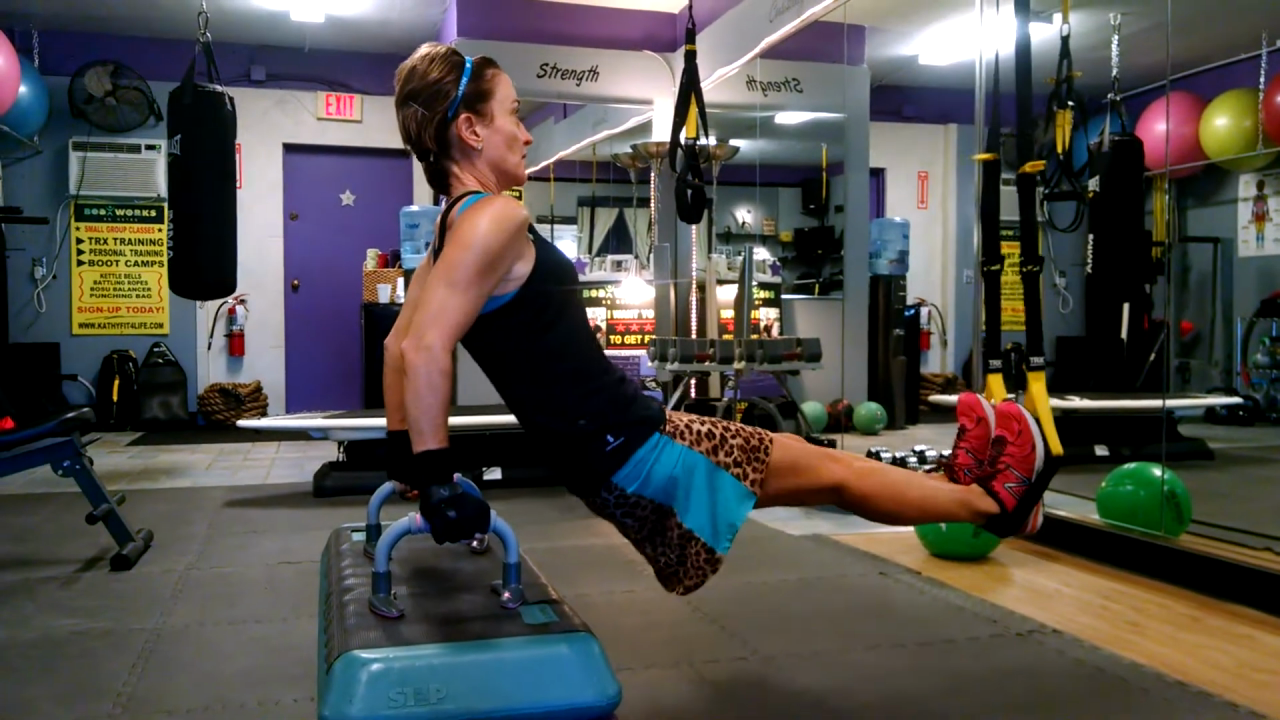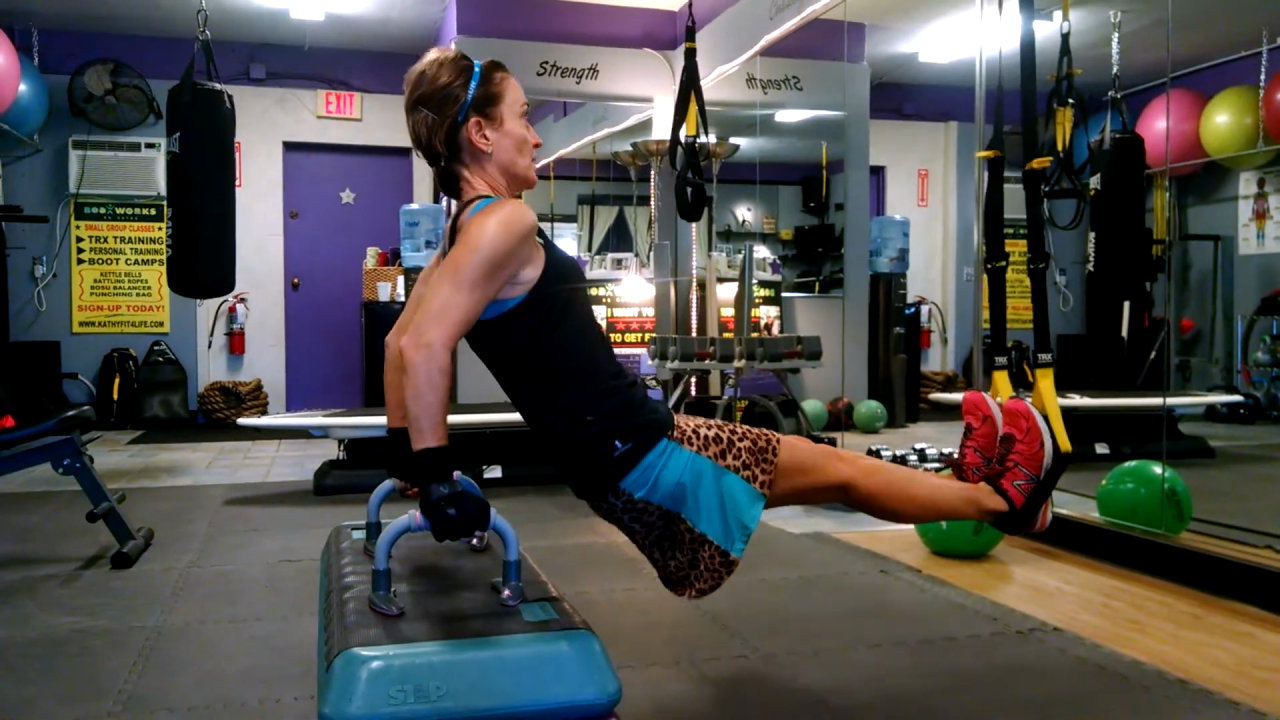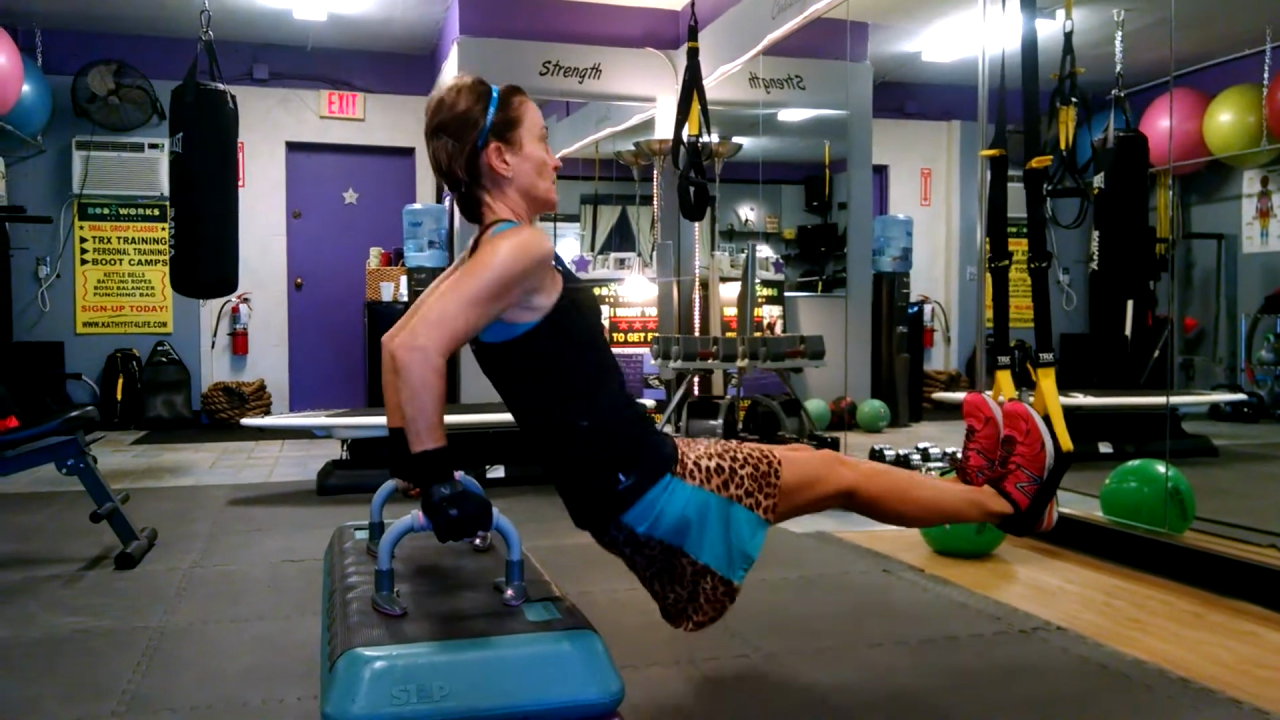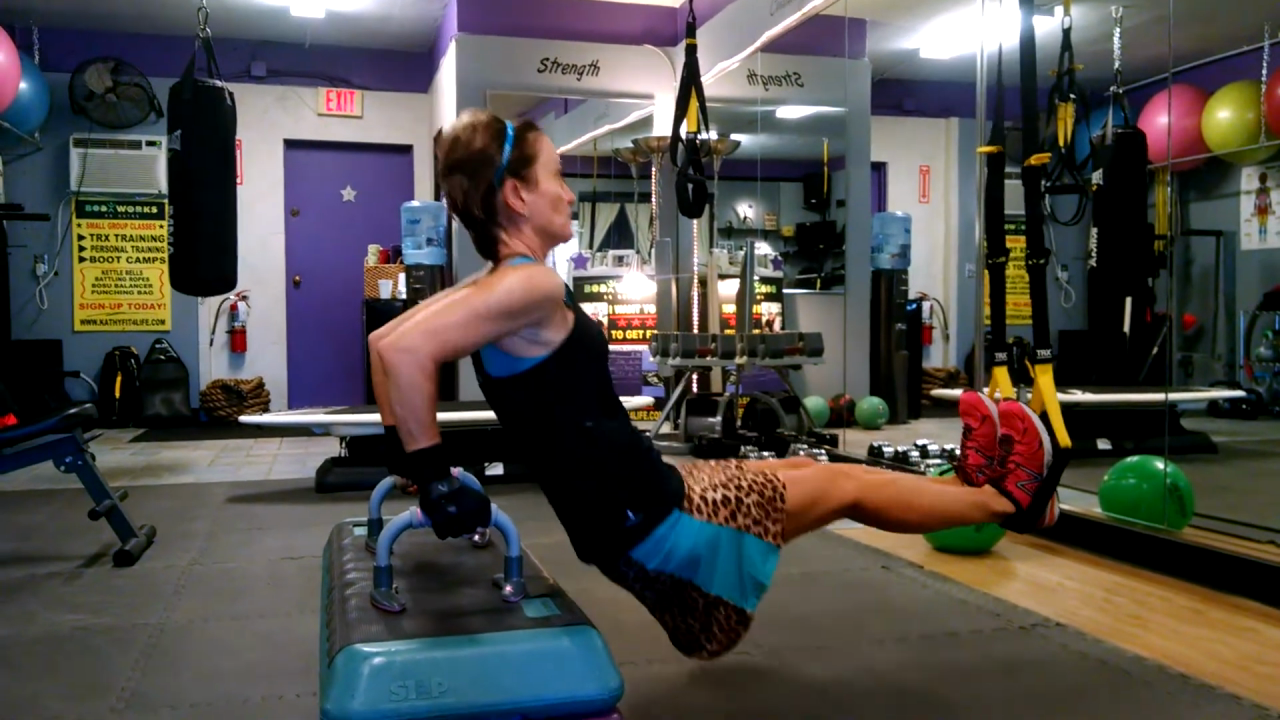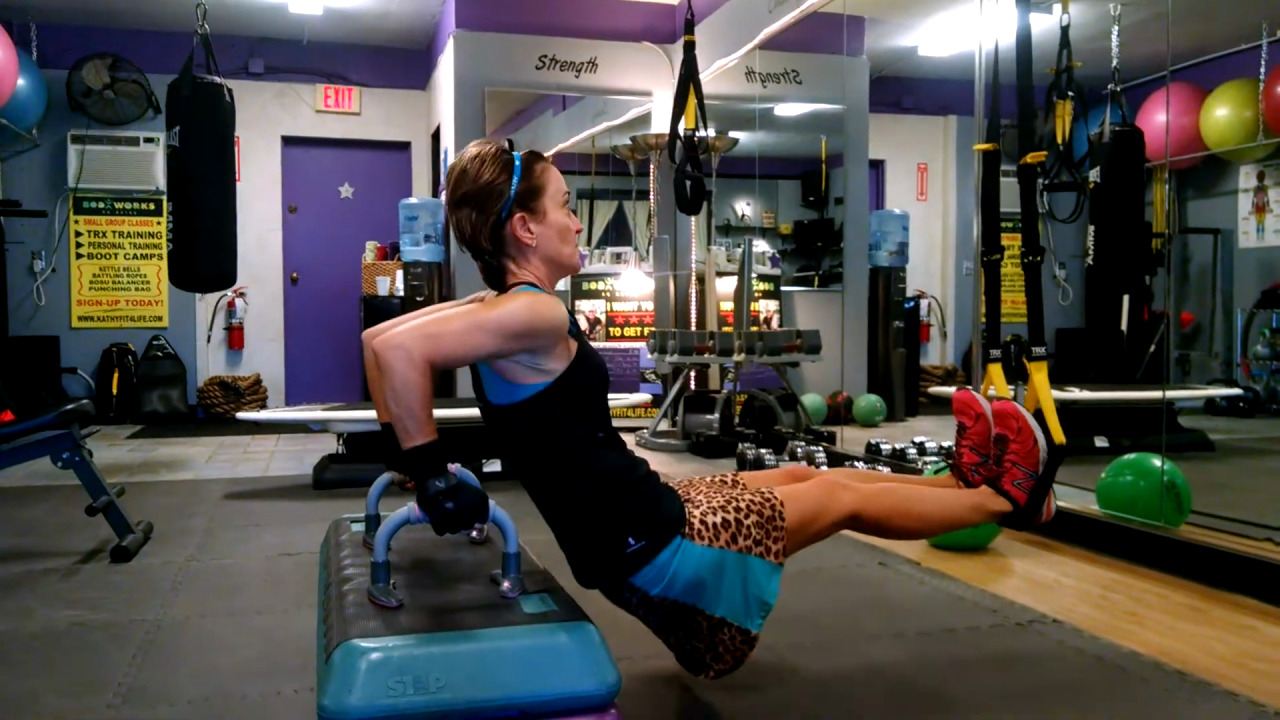
dt=0.2s
person 1, frame 1
left shoulder: (455, 230)
right shoulder: (494, 220)
left elbow: (399, 348)
right elbow: (425, 352)
left wrist: (410, 465)
right wrist: (438, 485)
left hip: (607, 455)
right hip: (631, 455)
left knee: (811, 460)
right knee: (828, 471)
left ankle: (959, 491)
right ankle: (993, 502)
person 1, frame 2
left shoulder: (467, 231)
right shoulder: (503, 221)
left elbow: (398, 345)
right elbow: (423, 349)
left wrist: (408, 463)
right wrist: (439, 481)
left hip: (615, 457)
right hip: (638, 458)
left knee: (809, 455)
right knee: (835, 468)
left ankle: (971, 489)
right ankle: (1002, 501)
person 1, frame 3
left shoulder: (485, 255)
right shoulder: (520, 248)
left elbow: (395, 347)
right elbow: (415, 352)
left wrist: (413, 466)
right wrist: (440, 482)
left hip: (626, 480)
right hip: (643, 490)
left knee: (804, 460)
right knee: (836, 473)
left ankle: (971, 489)
right ankle: (1006, 504)
person 1, frame 4
left shoulder: (495, 285)
right shoulder: (531, 285)
left elbow: (389, 348)
right elbow: (399, 352)
left wrist: (411, 462)
right wrist: (435, 478)
left hip: (634, 504)
right hip: (650, 524)
left knee: (803, 467)
right knee: (841, 483)
left ankle: (972, 488)
right ankle: (1007, 501)
person 1, frame 5
left shoulder: (495, 308)
right shoulder: (536, 314)
left elbow: (386, 348)
right elbow: (390, 349)
left wrist: (411, 460)
right wrist: (432, 475)
left hip: (638, 518)
right hip: (648, 547)
left knee: (800, 476)
right knee: (842, 495)
left ankle: (963, 484)
right ankle: (1004, 499)
